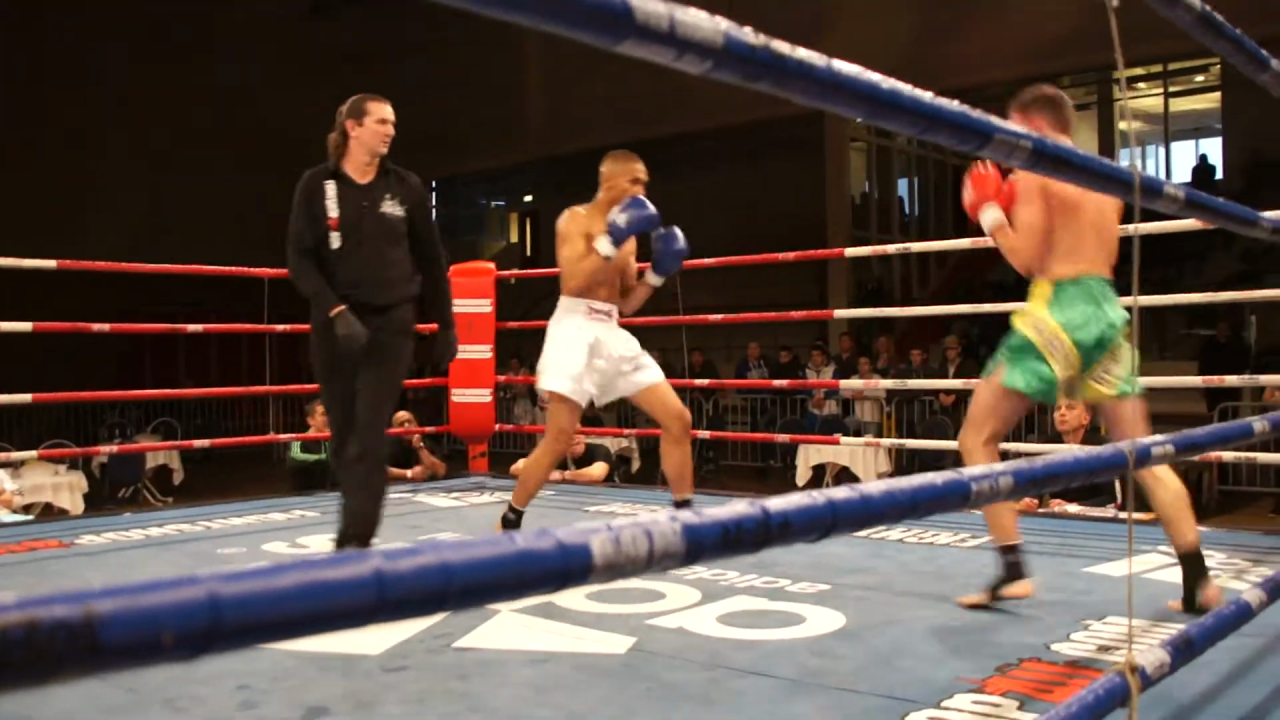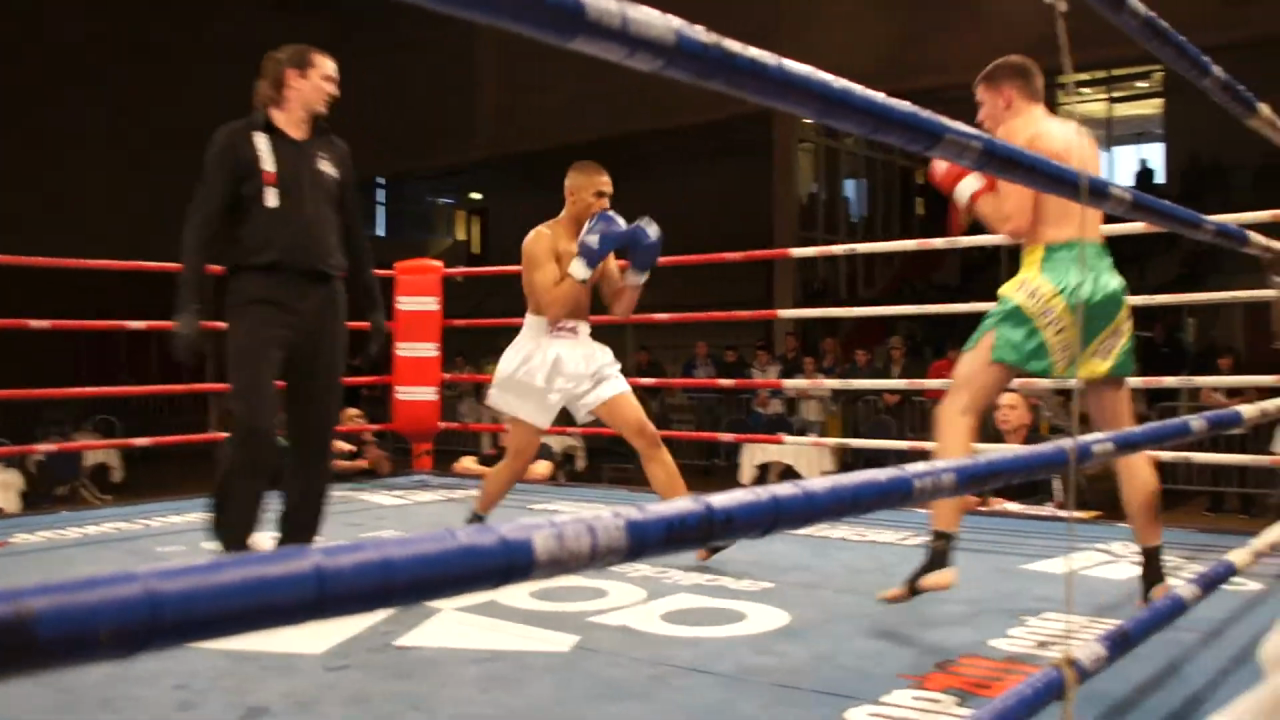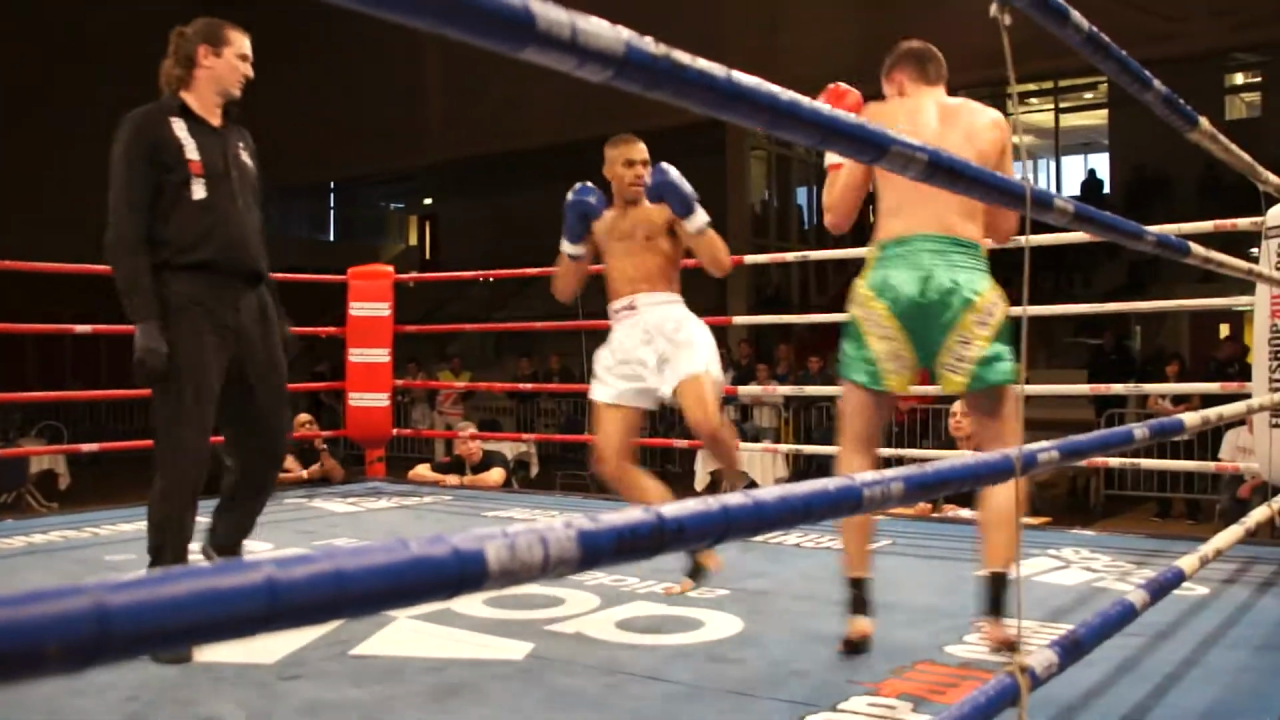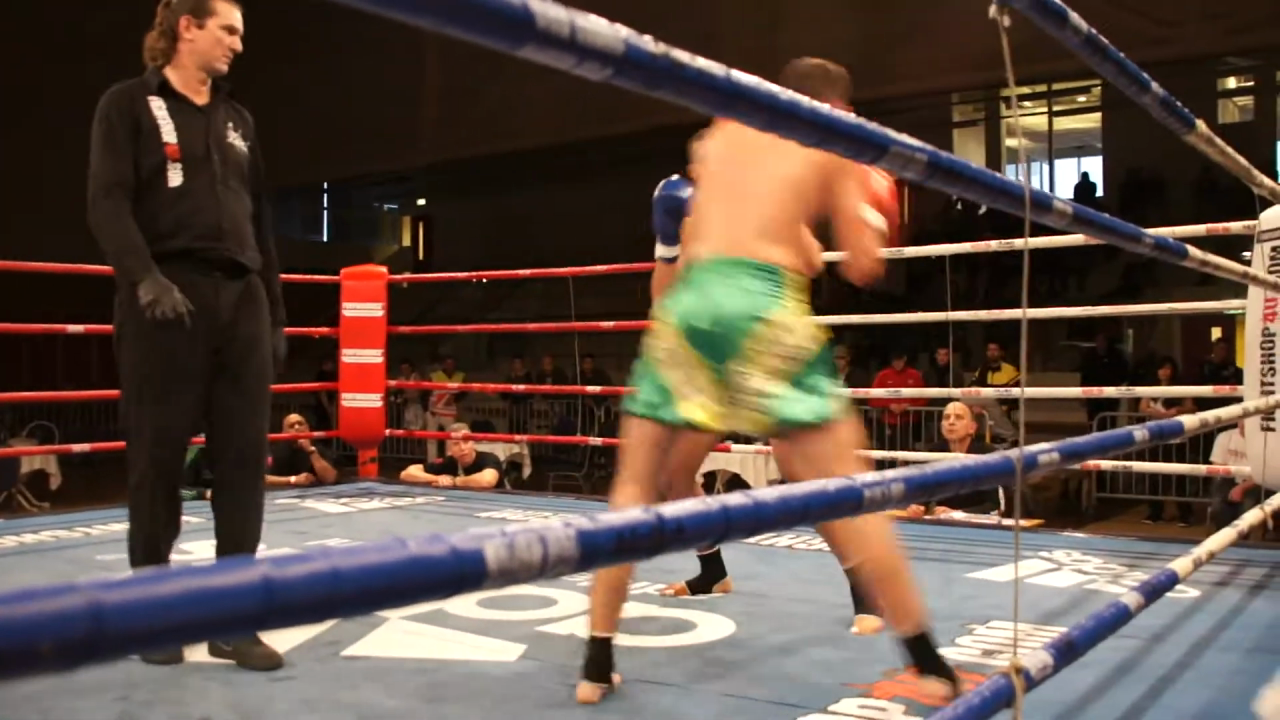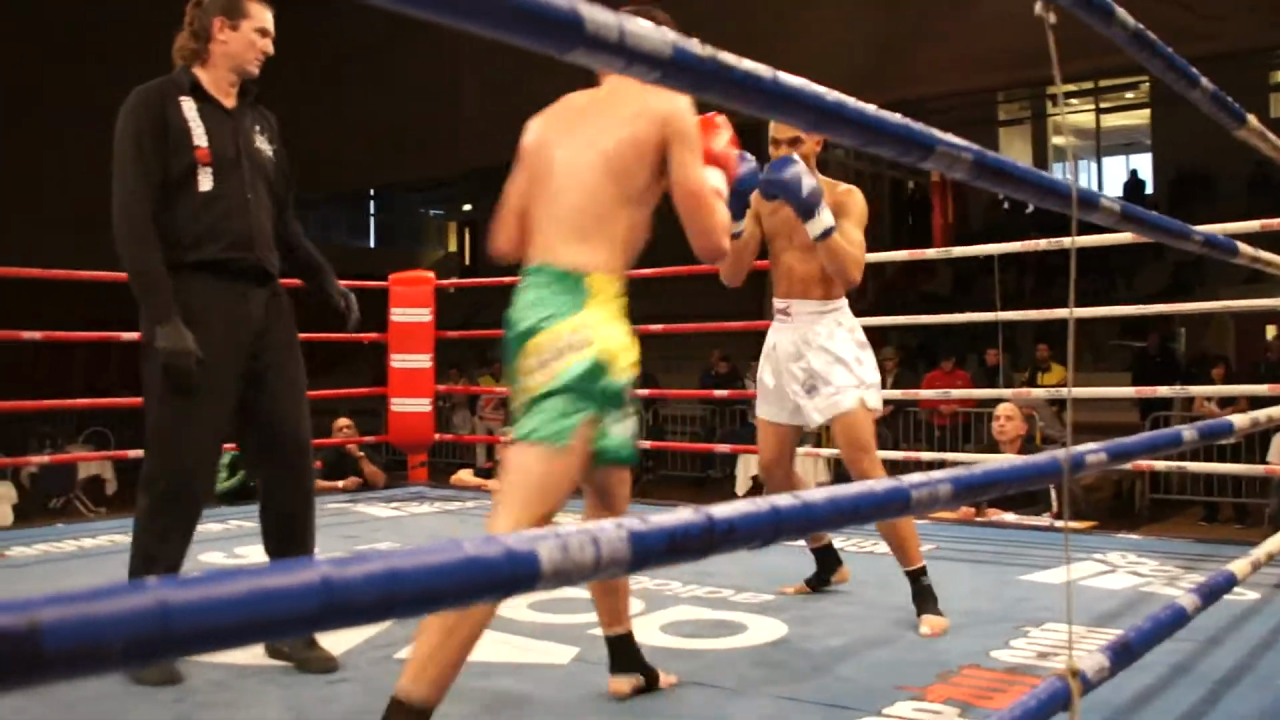
dt=0.4s
person 1, frame 1
left shoulder: (1035, 173)
left elbow: (1027, 259)
left wrist: (989, 212)
left hip: (1057, 311)
right hip: (1106, 312)
left knee: (976, 438)
left ankle: (1012, 570)
right ankle: (1196, 580)
person 1, frame 2
left shoulder: (1020, 132)
right shoulder: (1082, 138)
left elbow: (1017, 224)
left wrist: (966, 186)
left hip: (1049, 280)
right hip: (1104, 279)
left knee: (957, 408)
right knee: (1120, 436)
left ankle: (938, 558)
right ankle: (1153, 574)
person 1, frame 3
left shoulder: (878, 119)
right shoulder: (991, 121)
left elbow: (837, 220)
right elbow: (1003, 231)
left wrist: (838, 147)
left hip: (888, 283)
right hip: (967, 283)
left knee: (857, 450)
right knee: (1000, 452)
left ankle: (858, 605)
right ankle: (997, 608)
person 1, frame 4
left shoulder: (719, 136)
right shoulder: (829, 147)
right elbow: (863, 269)
right wrist: (870, 215)
left hip: (685, 307)
right hip: (763, 316)
left knee: (634, 493)
left ankle: (596, 664)
right ankle: (927, 661)
person 1, frame 5
left shoulder: (545, 121)
right shoulder: (670, 111)
left elbow: (504, 244)
right elbow: (712, 243)
right wrist: (715, 173)
left hip: (530, 309)
right hip: (578, 324)
left knee: (608, 493)
right knee: (513, 534)
left ankle: (625, 662)
person 2, frame 1
left shoulder: (406, 187)
right shoulder: (316, 185)
left elbow: (431, 261)
right elbow: (300, 260)
left wrist: (445, 325)
right wrist: (336, 312)
left hip: (392, 323)
right hip: (338, 324)
left knee: (370, 434)
right knee: (347, 432)
left ankle: (353, 543)
right ankle: (358, 532)
person 2, frame 2
left shoulder: (334, 152)
right shoulder: (239, 140)
left elbow: (353, 236)
right elbow: (202, 226)
left wrist: (375, 306)
right wrist: (187, 306)
left hip: (323, 301)
right hip: (261, 296)
left knee: (316, 432)
right knee: (254, 423)
left ankle: (296, 549)
right ankle: (233, 543)
person 2, frame 3
left shoulder: (240, 140)
right shoulder: (150, 127)
right elbow: (125, 229)
left wrist: (275, 307)
right wrist: (144, 320)
left hip: (249, 304)
right hip: (188, 302)
left knee: (264, 443)
right knee: (186, 454)
left ankle: (225, 543)
person 2, frame 4
left shoulder: (238, 120)
right shoulder: (129, 104)
right elbow: (107, 203)
left wrist: (274, 311)
right wrist: (145, 278)
left hip: (240, 297)
right hip: (168, 298)
left knee: (243, 460)
right knee: (158, 456)
person 2, frame 5
left shoulder: (261, 122)
right shoulder: (155, 105)
right elbow: (132, 218)
left wrist: (327, 281)
right wrist: (162, 317)
left hip: (264, 302)
right hip: (195, 302)
left knee: (289, 459)
right knee: (180, 467)
person 3, frame 1
left shoulder: (627, 232)
right shoulder: (575, 219)
right elbow: (573, 281)
left wrist: (658, 272)
right wrist: (613, 238)
left hip: (613, 335)
right hip: (575, 330)
left knee: (678, 420)
right knee: (556, 442)
right ankle: (510, 522)
person 3, frame 2
left shoulder: (601, 239)
right shoulder: (541, 239)
left elbow: (619, 308)
right elbow: (554, 308)
left wrist: (639, 268)
right wrist: (586, 258)
left hip: (584, 350)
right hip: (542, 352)
left knee: (646, 435)
right knee: (520, 458)
right ankle: (475, 525)
person 3, frame 3
left shoulder: (667, 209)
right shoulder: (597, 222)
left elbow: (721, 265)
right elbow: (564, 292)
left wrist: (689, 209)
right wrist: (573, 235)
left hip: (673, 325)
right hip: (625, 336)
left knee: (707, 423)
right knee: (611, 461)
left ankle: (738, 491)
person 3, frame 4
right shoulder: (693, 223)
right elbow: (663, 302)
right wrist: (668, 240)
right knee: (677, 470)
left ankle: (864, 592)
right ankle: (712, 571)
person 3, frame 5
left shoulder: (845, 197)
right shoulder: (763, 197)
left elbow: (852, 273)
right elbow: (731, 275)
left wrist: (813, 209)
right wrist: (736, 211)
left hip: (831, 334)
right hip: (783, 336)
left knee: (864, 469)
right knee: (773, 466)
left ankle: (922, 589)
right ankle: (827, 562)
